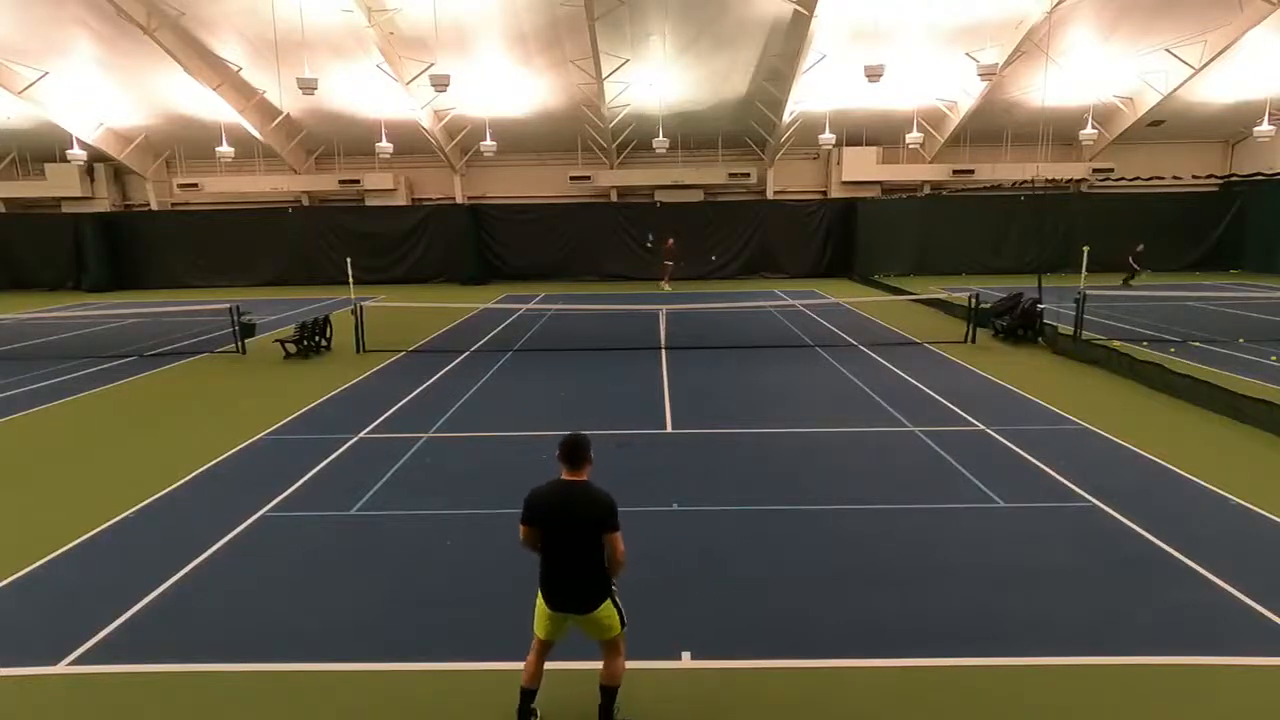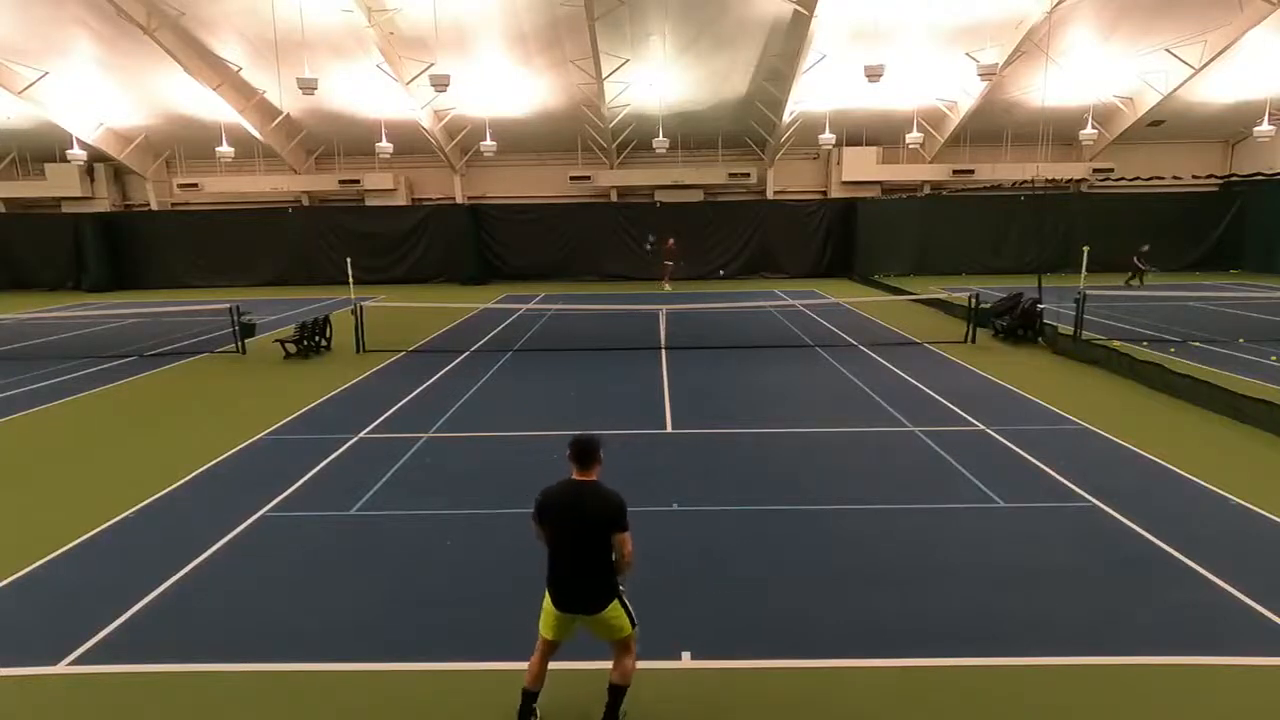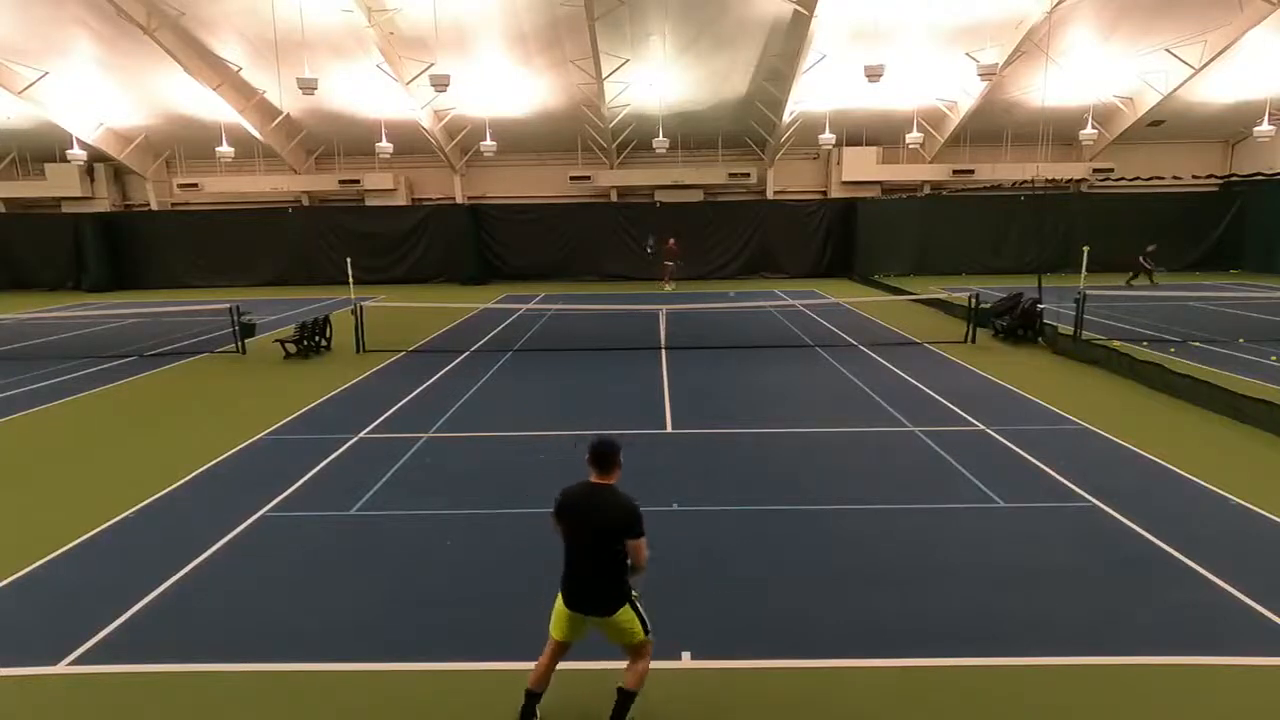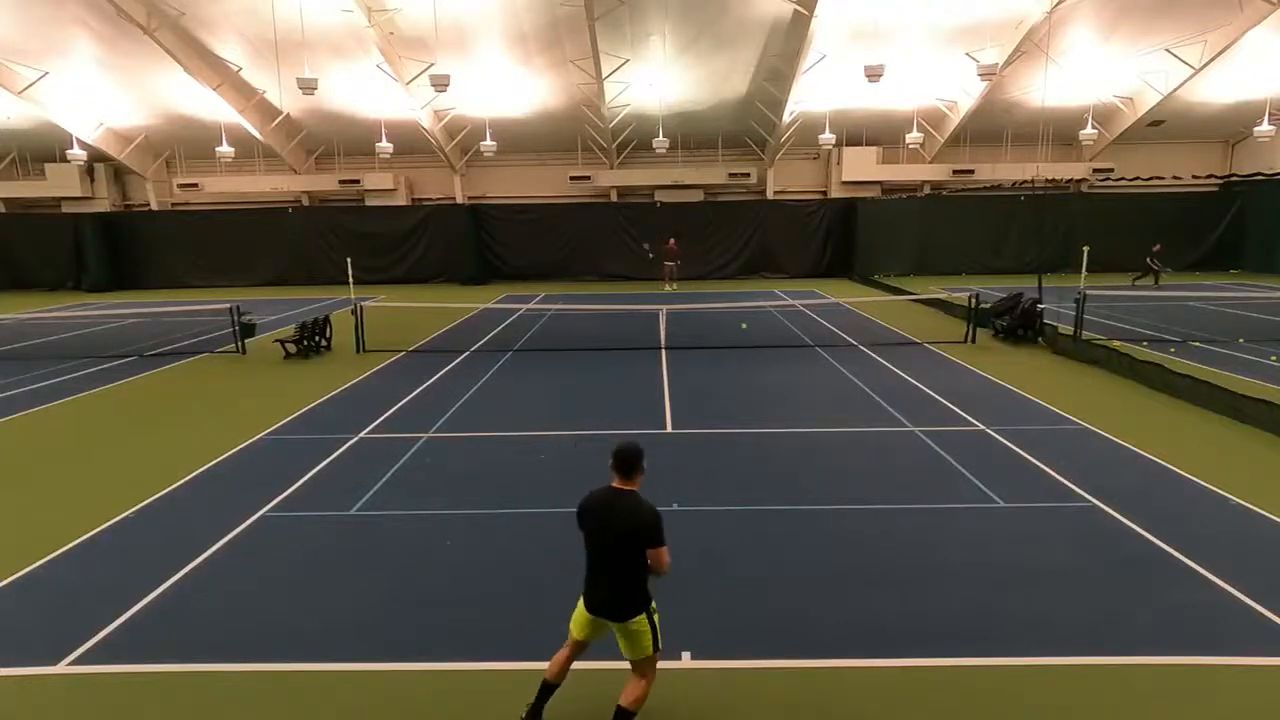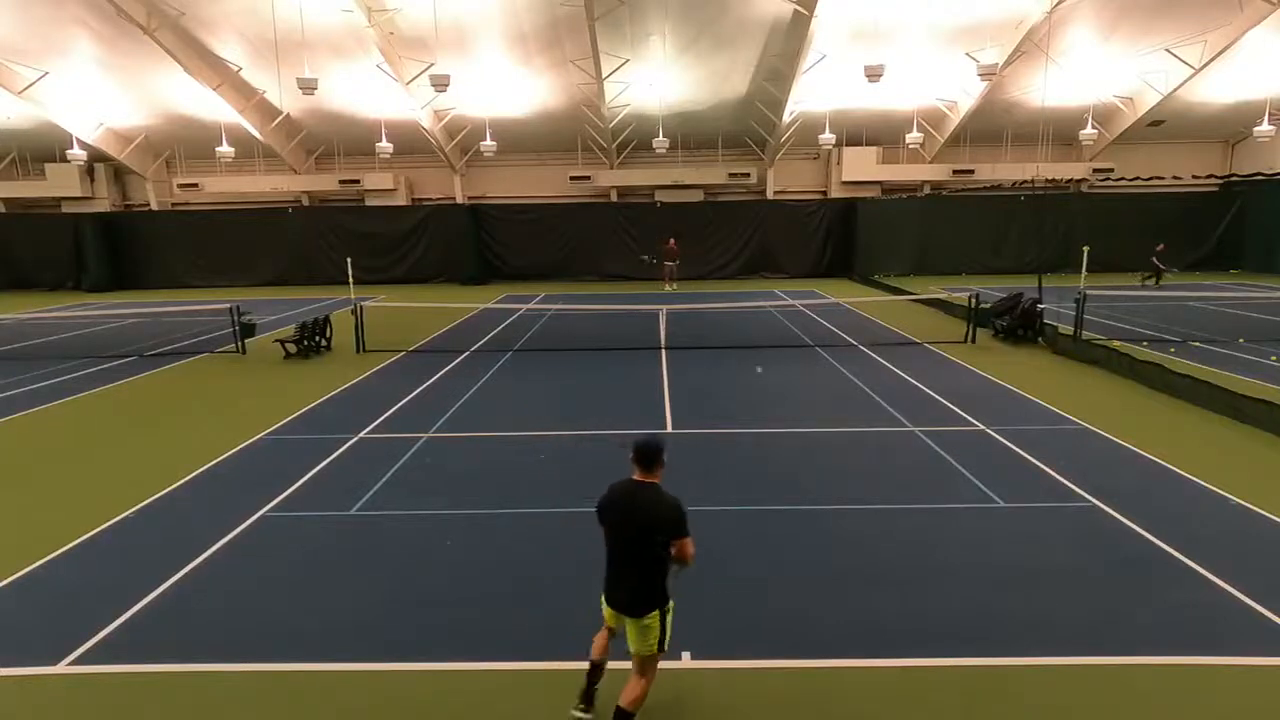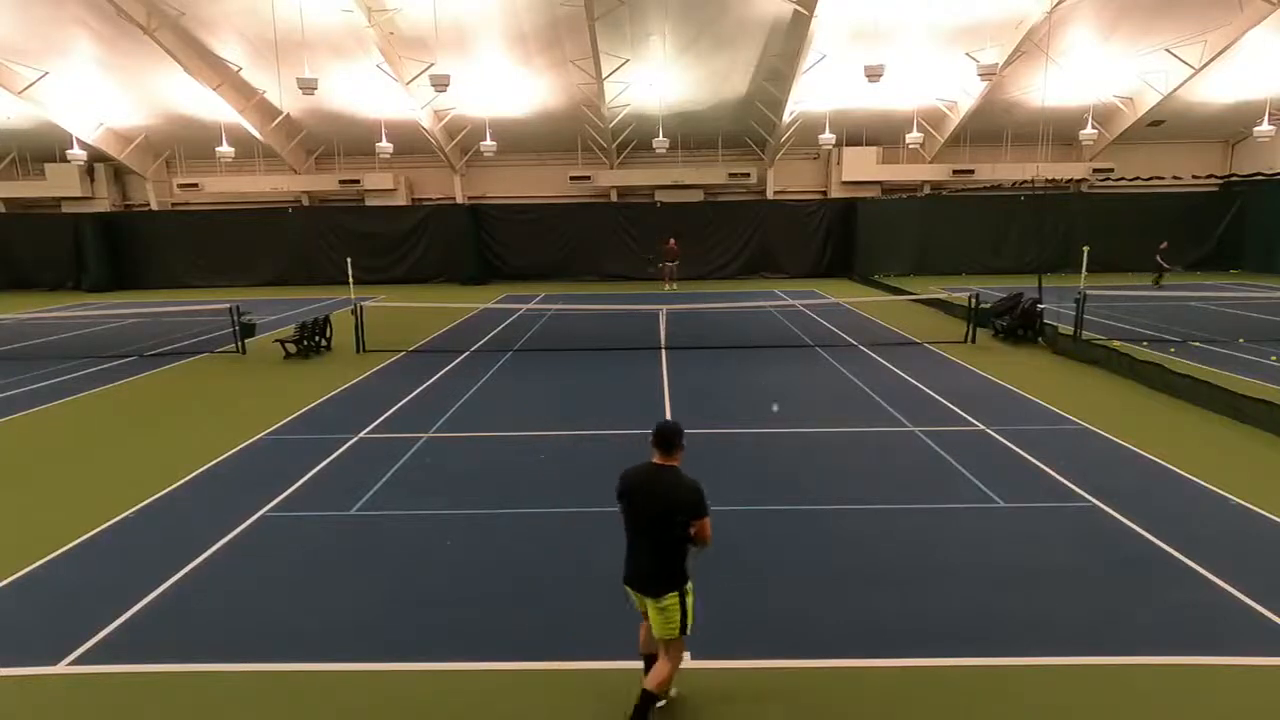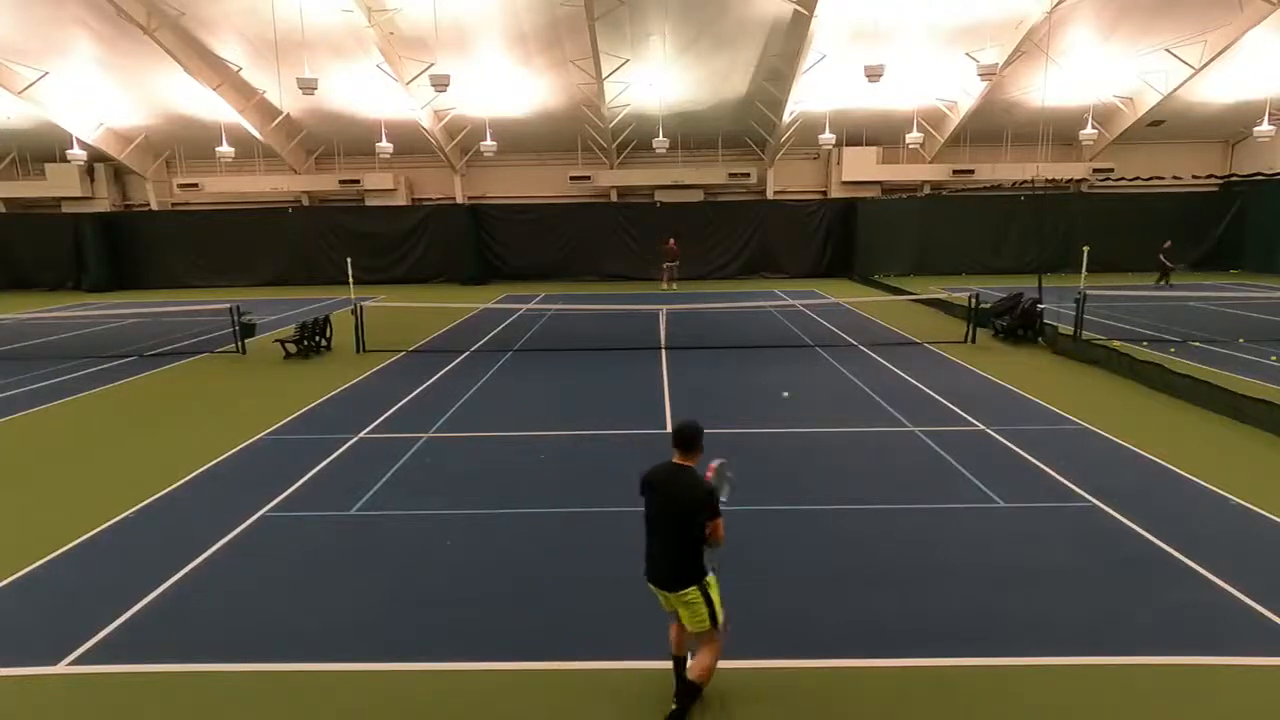
dt=0.1s
person 1, frame 1
left shoulder: (537, 497)
right shoulder: (602, 501)
left elbow: (526, 539)
right elbow: (616, 555)
right wrist: (609, 574)
left hip: (552, 593)
right hip: (593, 595)
left knee: (539, 651)
right knee: (614, 651)
person 1, frame 2
left shoulder: (548, 497)
right shoulder: (612, 501)
right elbow: (625, 555)
right wrist: (616, 573)
left hip: (559, 593)
right hip: (600, 596)
left knee: (543, 652)
right knee: (627, 650)
person 1, frame 3
left shoulder: (567, 497)
right shoulder: (626, 507)
right elbow: (639, 560)
right wrist: (627, 568)
left hip: (573, 595)
right hip: (612, 600)
left knee: (552, 654)
right knee: (641, 655)
person 1, frame 4
left shoulder: (589, 502)
right shoulder: (647, 514)
right elbow: (661, 566)
left hip: (594, 599)
right hip: (631, 606)
left knee: (571, 649)
right knee: (644, 673)
person 1, frame 5
left shoulder: (610, 495)
right shoulder: (670, 507)
right elbow: (686, 557)
left hip: (613, 592)
right hip: (648, 602)
left knee: (607, 632)
right knee: (643, 673)
person 1, frame 6
left shoulder: (628, 478)
right shoulder: (689, 489)
right elbow: (704, 537)
left hip: (634, 576)
right hip: (669, 582)
left knee: (649, 621)
right knee: (671, 655)
left ankle: (654, 691)
person 1, frame 7
left shoulder: (651, 476)
right shoulder: (702, 491)
right elbow: (715, 538)
left hip: (655, 574)
right hip: (688, 580)
left knee: (681, 621)
right knee: (710, 647)
left ankle: (682, 692)
